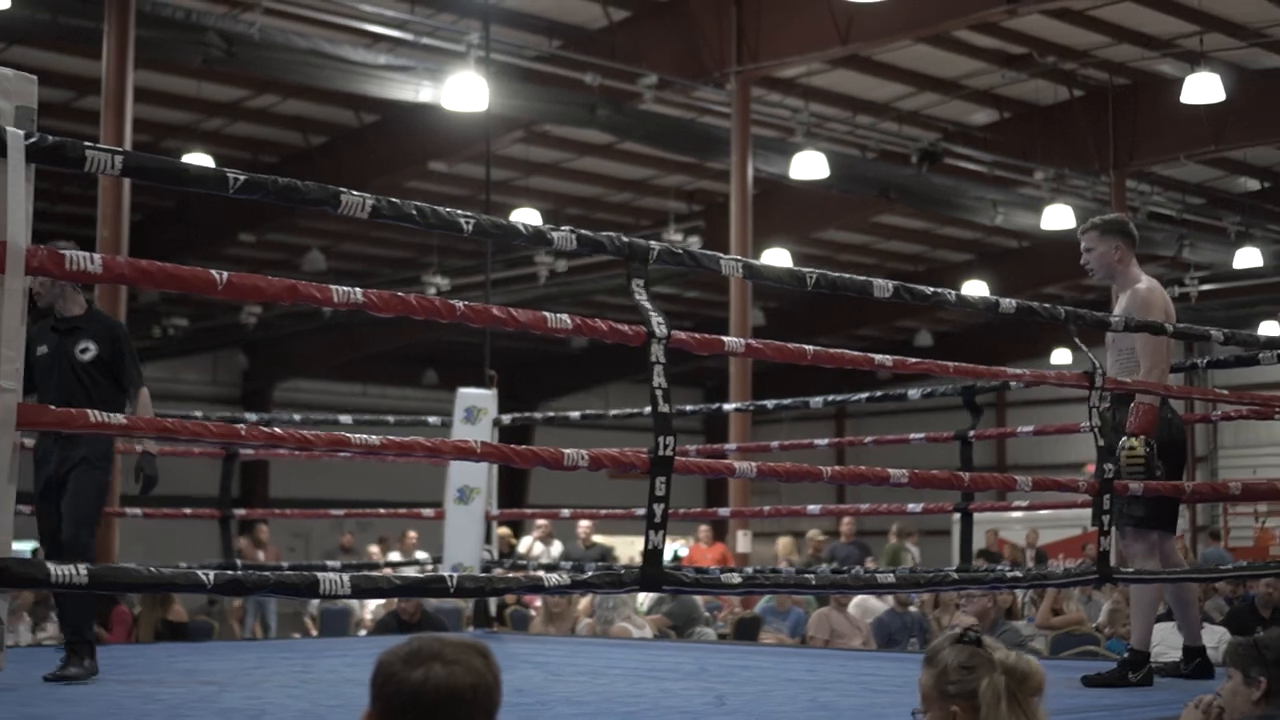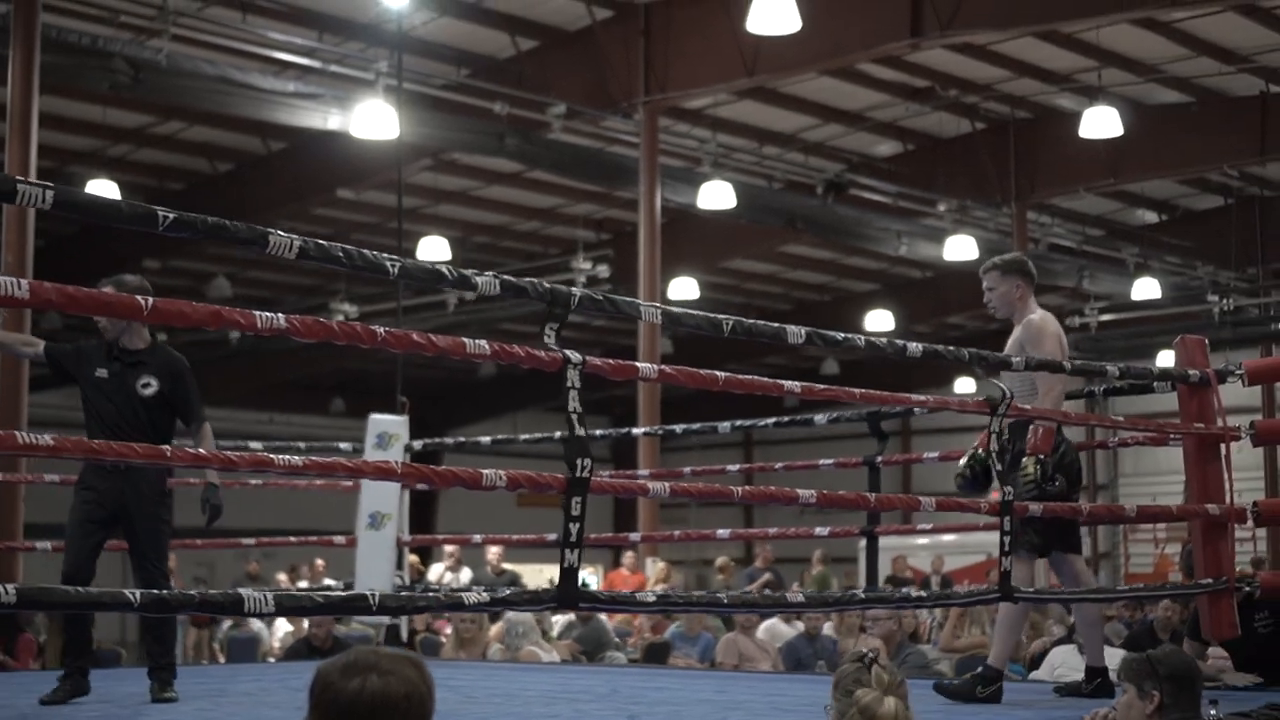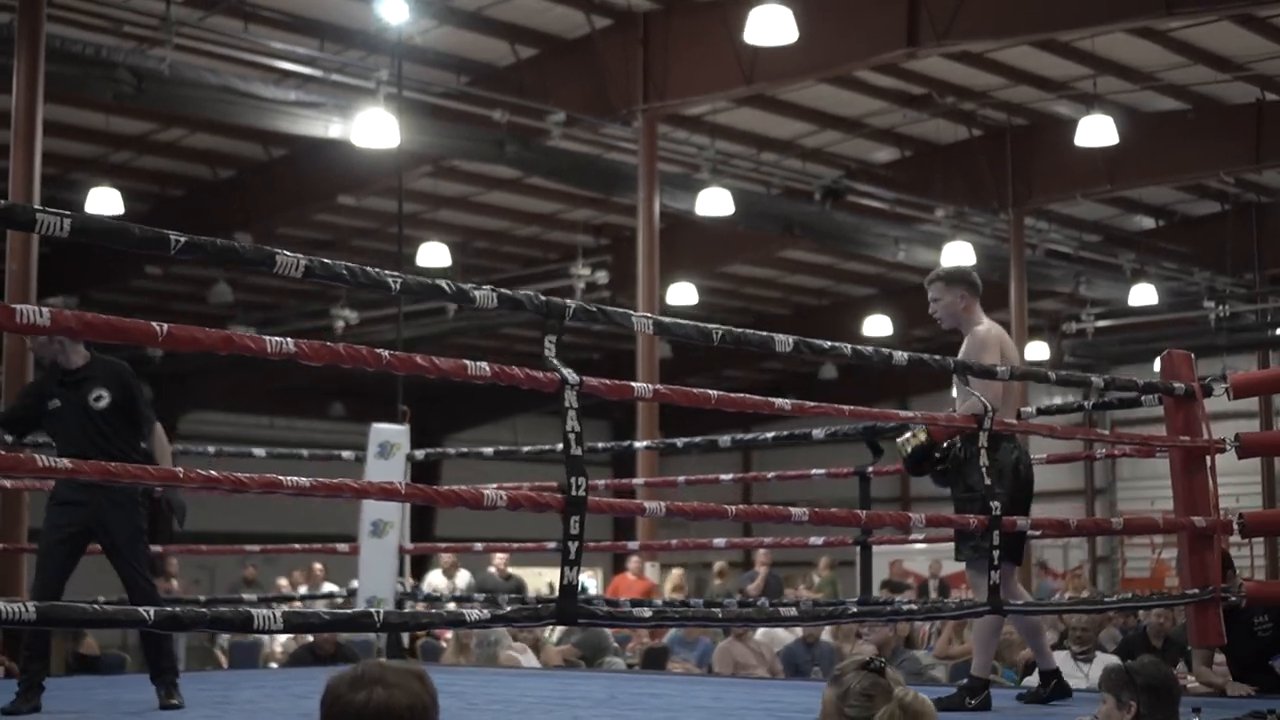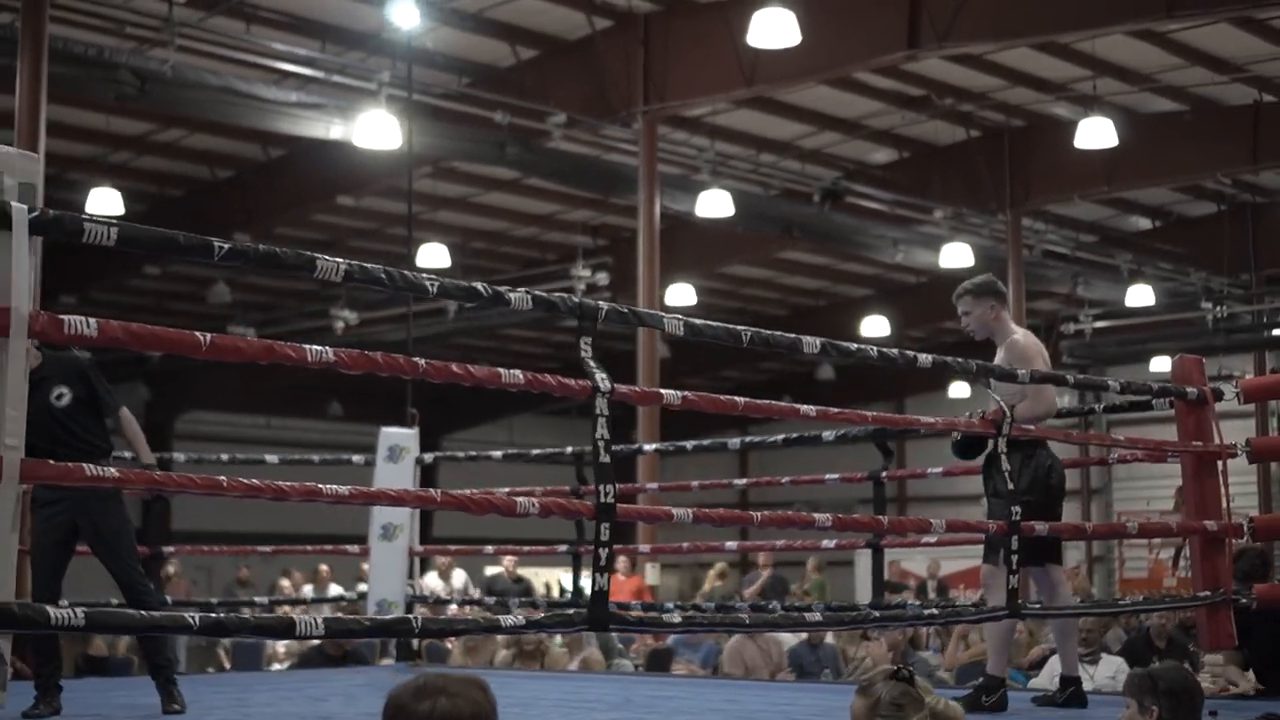
dt=0.7s
person 1, frame 1
left shoulder: (1143, 294)
right shoulder: (1129, 297)
left elbow: (1151, 374)
left wrist: (1136, 436)
right wrist: (1114, 429)
left hip: (1143, 427)
right hip: (1136, 428)
left knee: (1139, 542)
right knee: (1159, 545)
left ankle: (1138, 661)
right ankle: (1195, 653)
person 1, frame 2
left shoulder: (1039, 326)
right shoulder: (1024, 333)
left elbow: (1051, 399)
left wrist: (1035, 457)
right wrist: (980, 454)
left hip: (1039, 456)
right hip: (1032, 457)
left knee: (1017, 565)
right knee: (1070, 568)
left ankle: (990, 677)
right ankle: (1097, 674)
person 1, frame 3
left shoulder: (983, 336)
right shoulder: (984, 339)
left elbow: (985, 404)
left wrist: (929, 437)
right wrist: (949, 449)
left hip: (993, 461)
right hip: (991, 461)
left knee: (984, 574)
right knee: (1000, 577)
left ankle: (977, 687)
right ankle: (1050, 675)
person 1, frame 4
left shoulder: (1019, 345)
right shoulder: (1011, 349)
left elbow: (1044, 405)
left wrist: (990, 423)
left hip: (1024, 467)
right hip: (1026, 468)
left knee: (998, 574)
right knee: (1048, 577)
left ankle: (992, 686)
right ankle: (1070, 684)
person 2, frame 1
left shoulder: (107, 330)
right shoulder: (39, 337)
left elbow: (138, 393)
right elbow: (20, 392)
left wrist: (148, 450)
left hip: (90, 450)
right hip: (49, 449)
left knee: (74, 545)
right knee: (56, 554)
left ankle: (82, 650)
right ankle: (78, 651)
person 2, frame 2
left shoulder: (170, 364)
right shoulder: (90, 356)
left elbow: (199, 427)
left wrist: (211, 481)
left hip: (146, 481)
right hip: (96, 479)
left knee: (154, 581)
right knee: (74, 576)
left ankle: (162, 677)
right ankle: (74, 676)
person 2, frame 3
left shoulder: (115, 373)
right shoulder: (42, 388)
left elbow: (152, 428)
left hip: (118, 495)
right hip: (69, 497)
left knee: (143, 590)
right knee: (44, 594)
left ankle: (167, 683)
person 2, frame 4
left shoulder: (72, 368)
left elbow: (120, 415)
left wrist: (149, 466)
left hip: (97, 488)
right hip: (49, 496)
left knee: (135, 584)
right knee: (43, 596)
left ankle: (167, 683)
